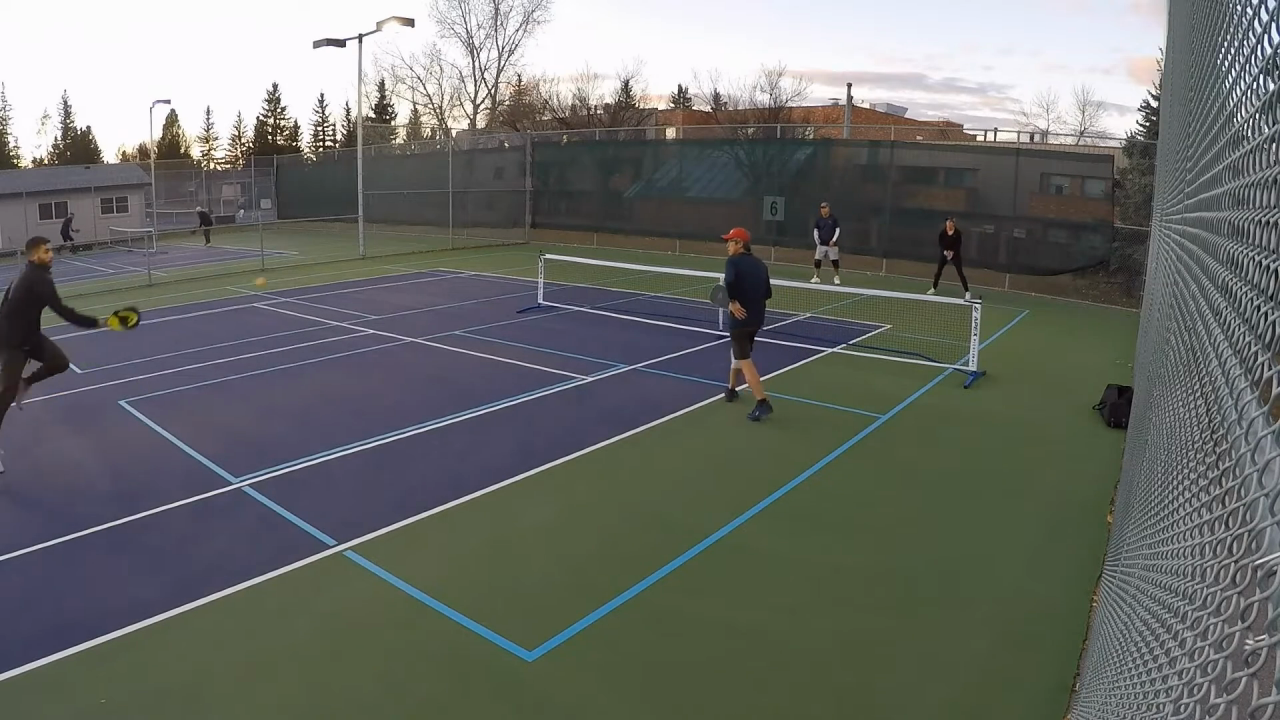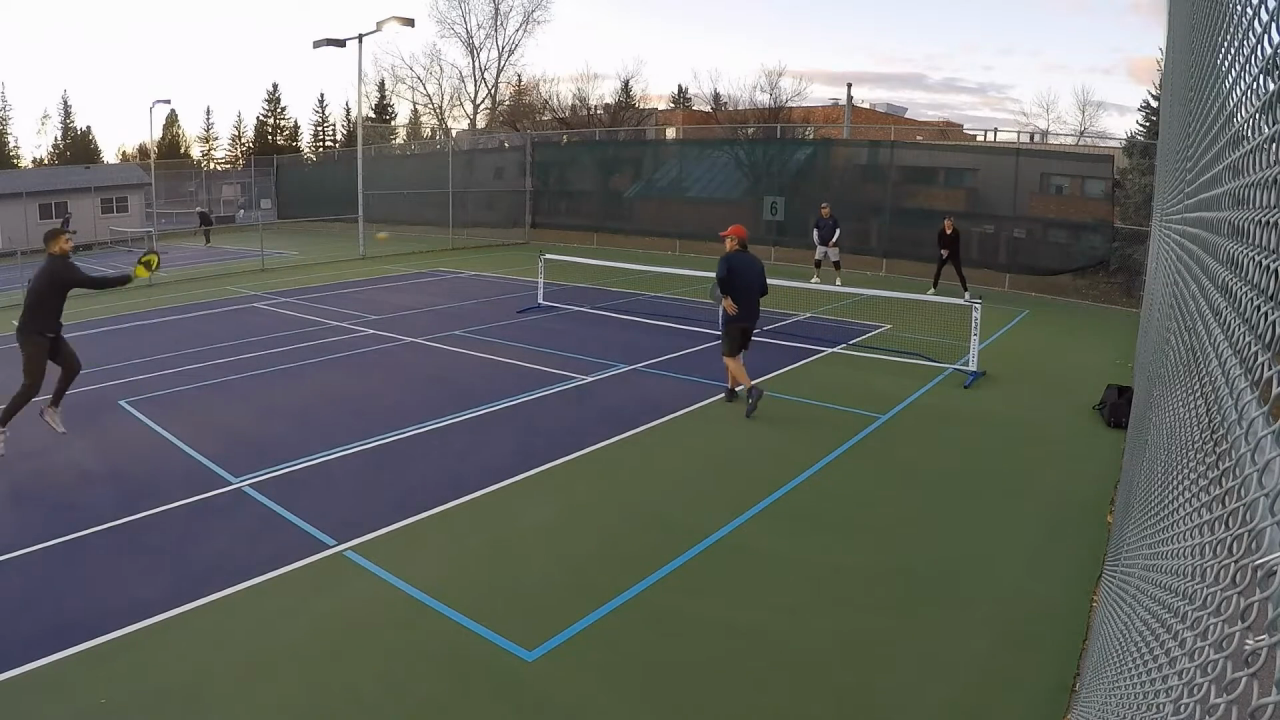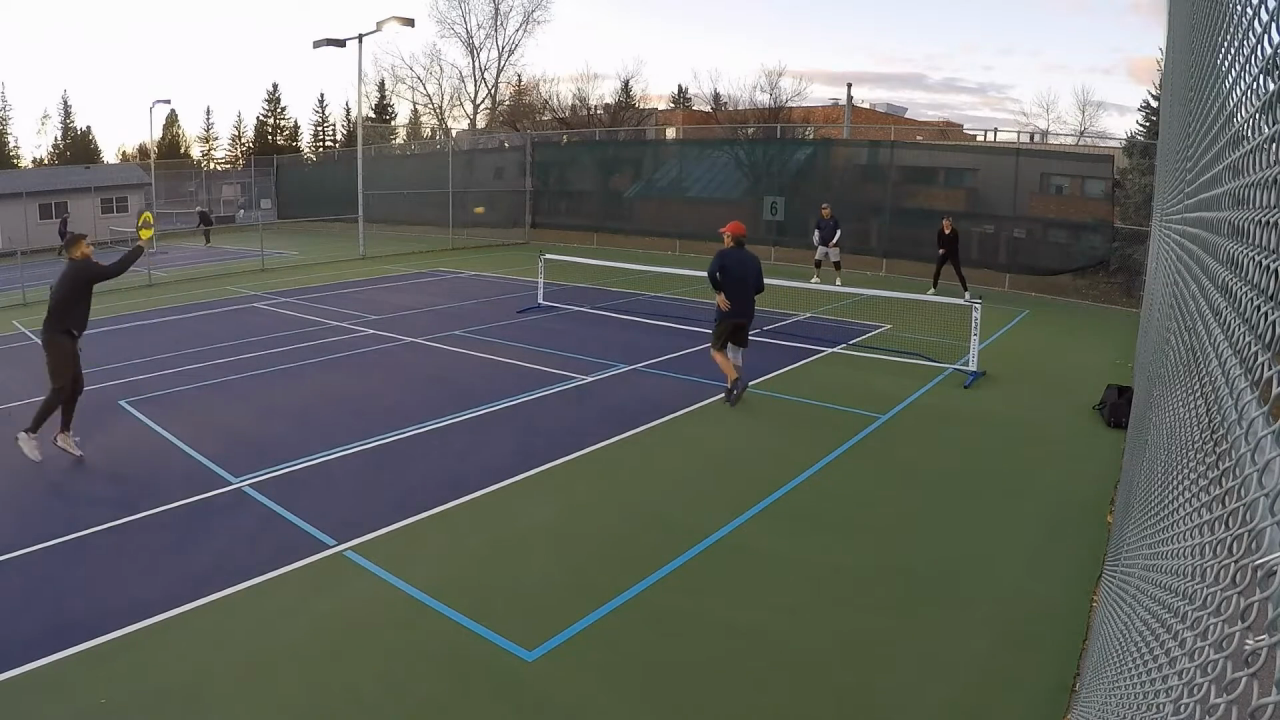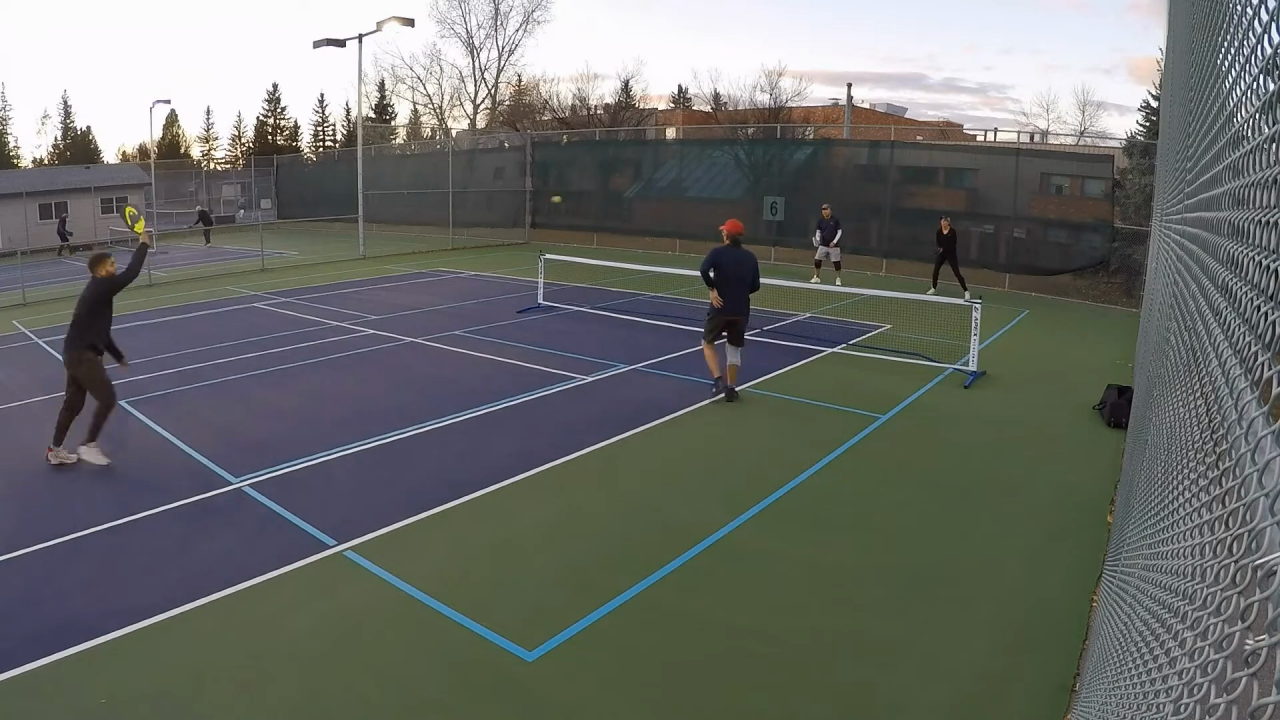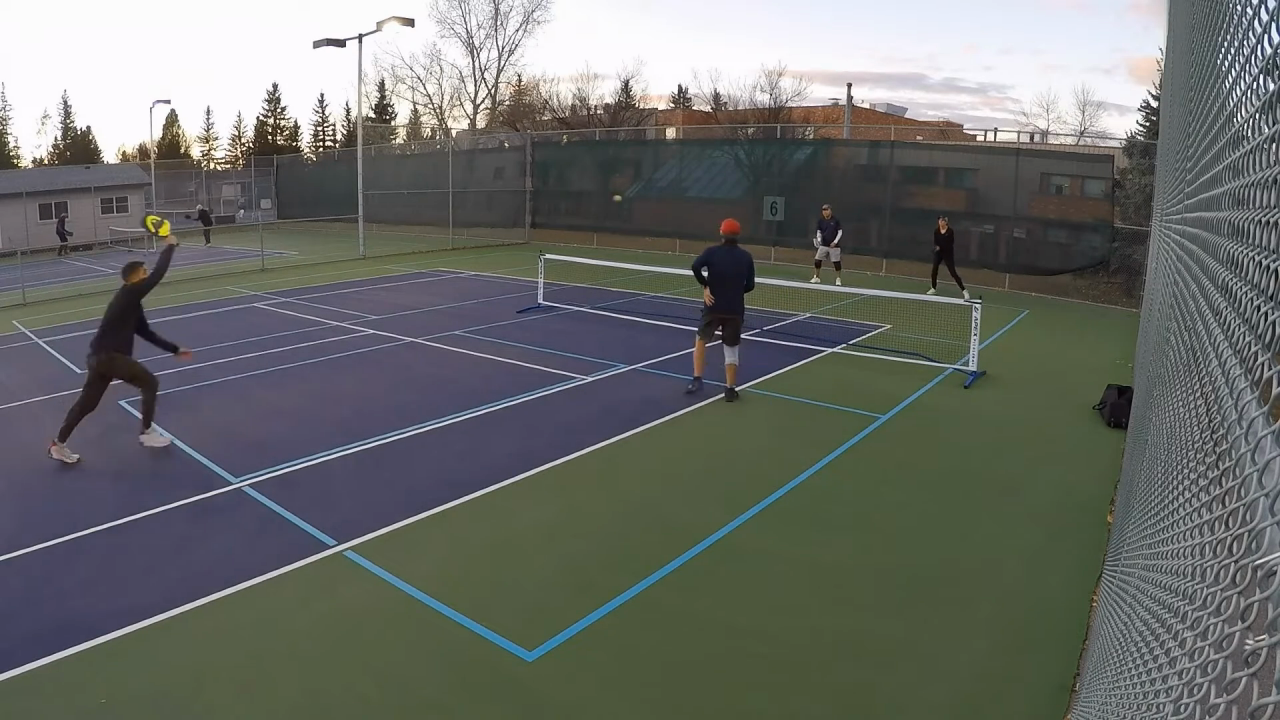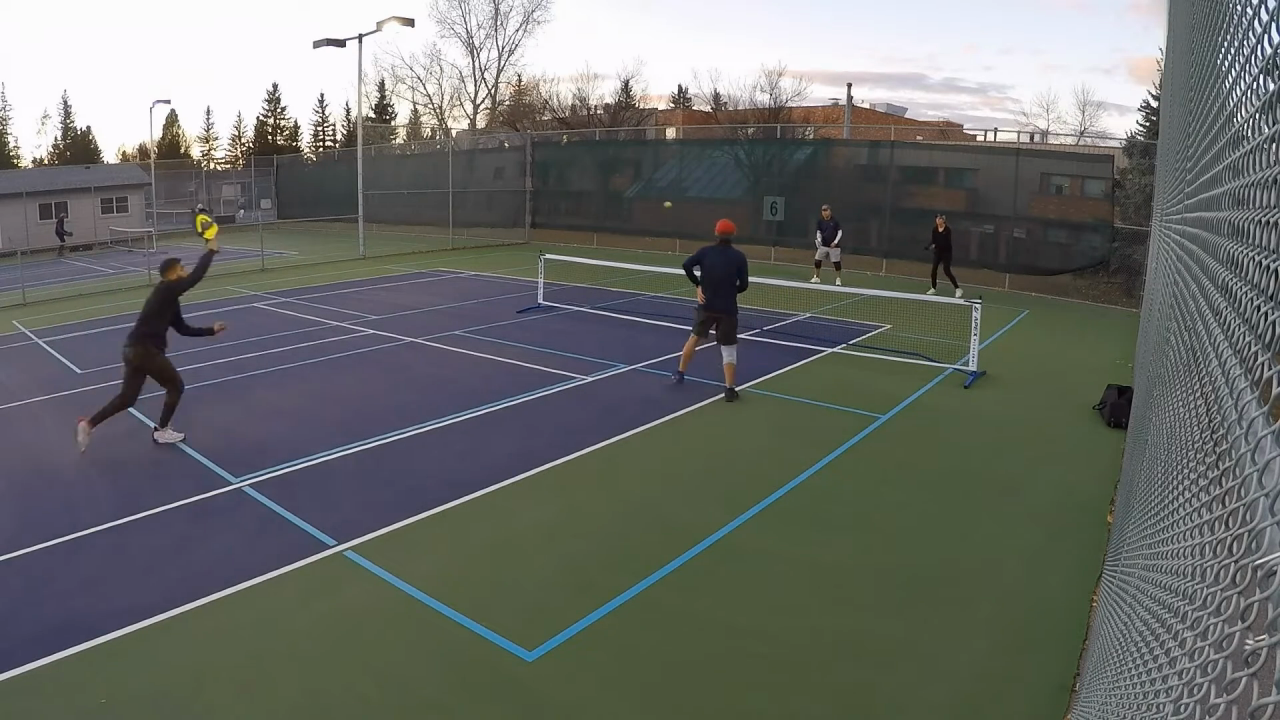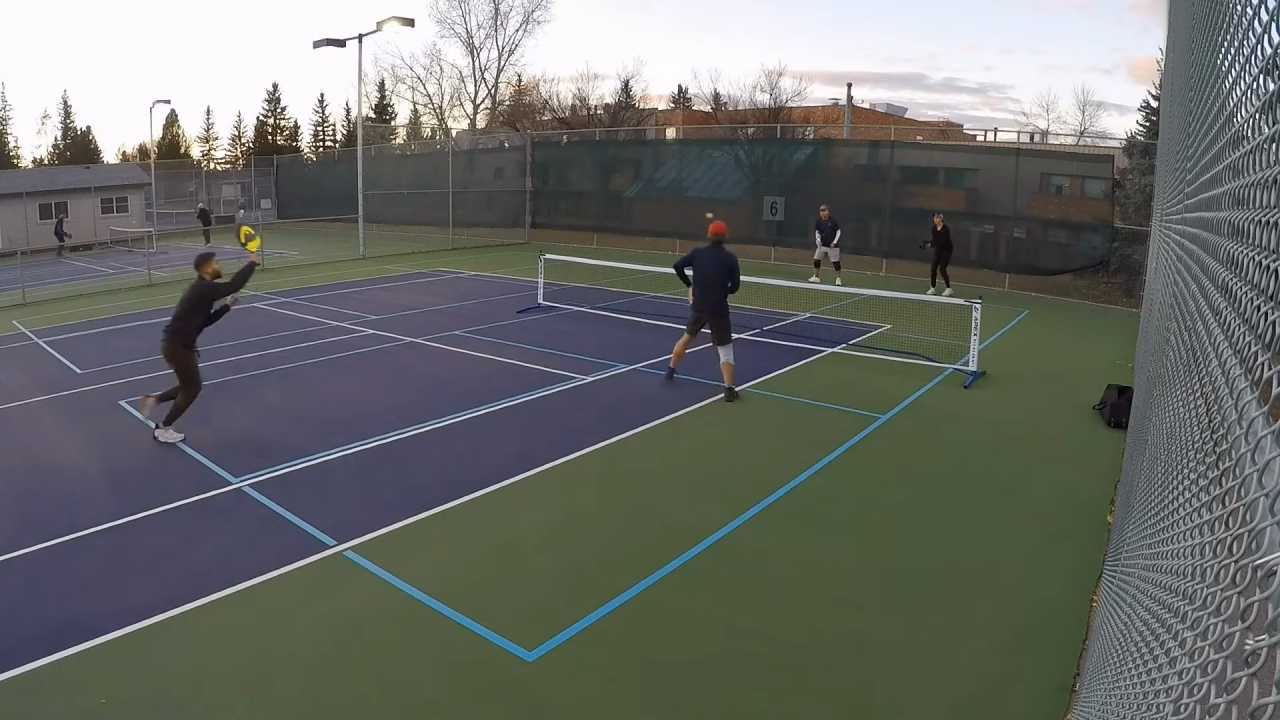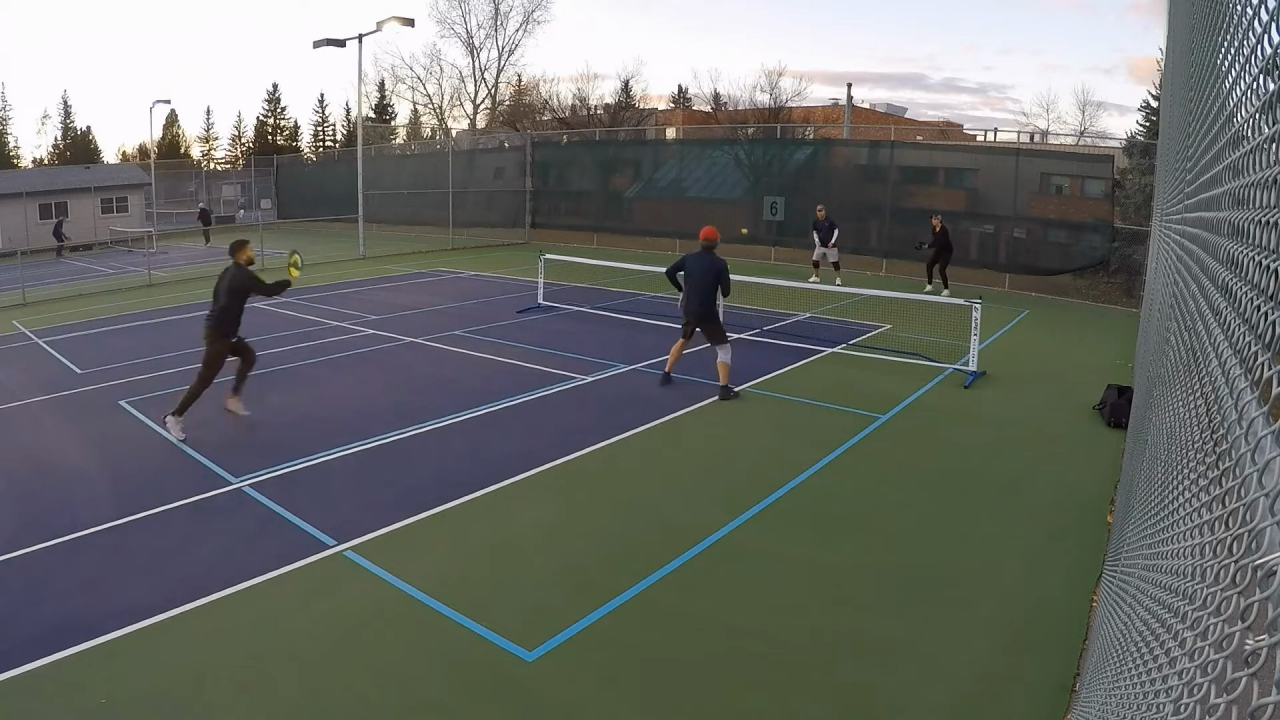
dt=0.1s
person 1, frame 1
left shoulder: (33, 276)
right shoulder: (39, 280)
right elbow: (62, 310)
right wrist: (94, 322)
left hip: (29, 337)
left knee: (60, 362)
left ankle: (24, 383)
person 1, frame 2
left shoulder: (52, 266)
right shoulder: (61, 267)
left elbow: (34, 297)
right elbow: (93, 283)
right wrist: (128, 278)
left hip: (47, 330)
right hip: (34, 334)
left knee: (72, 366)
right knee: (31, 388)
left ankle: (52, 409)
person 1, frame 3
left shoulder: (70, 273)
right shoulder: (81, 269)
right elbow: (115, 270)
right wrist: (139, 249)
left hip: (64, 336)
right hip: (59, 338)
left knee: (76, 387)
right knee: (61, 391)
left ankle: (64, 435)
right ankle: (28, 434)
person 1, frame 4
left shoulder: (98, 290)
right shoulder: (101, 286)
left elbow: (101, 333)
right elbow: (130, 274)
left wrist: (118, 356)
right wrist: (143, 245)
left hip: (81, 353)
right hip: (82, 354)
left knee: (73, 403)
right knee: (108, 398)
left ankle: (55, 451)
right ankle: (89, 446)
person 1, frame 5
left shoulder: (133, 306)
right shoulder: (129, 294)
left elbow: (148, 334)
right elbow: (158, 275)
left wrist: (175, 349)
right wrist: (169, 246)
left hip: (101, 355)
right hip: (109, 356)
left knee: (87, 402)
right knee: (150, 383)
left ankle: (58, 446)
right ankle: (147, 434)
person 1, frame 6
left shoulder: (170, 301)
right shoulder: (166, 290)
left elbow: (184, 329)
right elbow: (195, 277)
left wrist: (211, 330)
right wrist: (210, 251)
left hip: (135, 348)
right hip: (144, 350)
left knee: (127, 398)
right knee: (176, 386)
left ankle: (88, 424)
right ankle: (161, 431)
person 1, frame 7
left shoulder: (201, 288)
right shoulder: (204, 288)
left elbow: (201, 322)
right elbow: (235, 284)
left wrist: (225, 308)
right wrist: (252, 263)
left hip: (177, 343)
right hip: (178, 346)
left knee: (189, 387)
right knee: (193, 389)
left ankle: (152, 400)
right ankle: (163, 429)
person 1, frame 8
left shoulder: (228, 274)
right shoulder: (243, 275)
right elbow: (268, 290)
right wrist: (287, 282)
left hip: (221, 331)
right hip: (220, 333)
left knee: (249, 356)
right knee: (205, 379)
left ankle: (234, 398)
right ankle: (174, 417)
person 2, frame 1
left shoulder: (733, 261)
right shoulder: (760, 264)
left elbow: (729, 281)
right elbow: (768, 293)
left wrist: (733, 301)
left hip: (740, 319)
right hip: (757, 318)
left knee: (744, 362)
right knee: (740, 355)
left ankle: (762, 402)
right ankle: (731, 390)
person 2, frame 2
left shoulder: (728, 257)
right shoulder: (756, 261)
left elbow: (721, 277)
right elbow: (764, 290)
left wrist: (726, 297)
left hip: (733, 315)
right hip: (752, 316)
left knee: (730, 358)
right knee: (737, 354)
left ankle: (751, 390)
right ankle: (731, 390)
person 2, frame 3
left shoulder: (723, 254)
right shoulder: (753, 259)
left elbow: (712, 273)
right elbow: (760, 288)
left wrist: (719, 292)
left hip: (727, 312)
right hip: (747, 313)
left knee: (717, 351)
right knee: (736, 350)
left ankle: (736, 381)
right ankle: (732, 391)
person 2, frame 4
left shoulder: (718, 252)
right shoulder: (750, 257)
left elbow: (704, 269)
right elbow: (755, 286)
left wrist: (712, 289)
left hip: (720, 309)
right hip: (741, 311)
left knee: (708, 344)
right knee: (734, 350)
left ankle: (719, 381)
right ankle: (730, 389)
person 2, frame 5
left shoulder: (713, 251)
right shoulder: (746, 256)
left elbow: (696, 266)
right elbow: (750, 285)
left wrist: (705, 286)
left hip: (713, 307)
right hip: (735, 310)
left knee: (701, 342)
right knee: (731, 349)
left ankle: (697, 379)
right ankle: (730, 389)
person 2, frame 6
left shoulder: (706, 251)
right shoulder: (739, 257)
left elbow: (686, 265)
right elbow: (743, 285)
left wrist: (698, 285)
left hip: (707, 306)
right hip: (728, 309)
left knee: (694, 338)
right knee: (729, 348)
left ankle: (680, 374)
right ankle: (730, 389)
person 2, frame 7
left shoulder: (698, 252)
right shoulder: (730, 258)
left elbow: (677, 266)
right elbow: (735, 287)
left wrist: (690, 285)
left hip: (698, 307)
right hip: (719, 310)
left knee: (687, 337)
right knee: (725, 349)
left ankle: (670, 370)
right ankle: (729, 389)
person 2, frame 8
left shoulder: (689, 258)
right shoulder: (720, 263)
left elbow: (669, 272)
right elbow: (726, 292)
left wrist: (681, 290)
right wrist: (719, 291)
left hip: (689, 310)
right hip: (707, 313)
left knee: (683, 341)
right knee: (723, 348)
left ankle: (666, 374)
right ankle: (725, 388)
